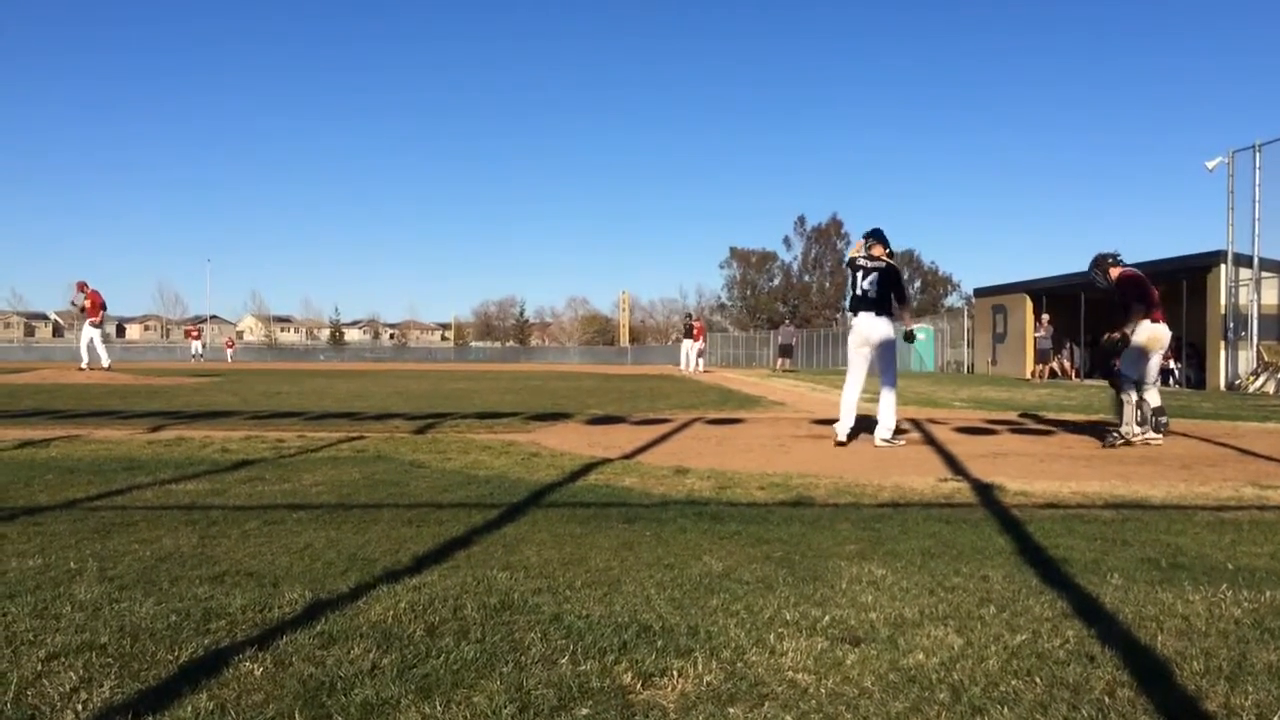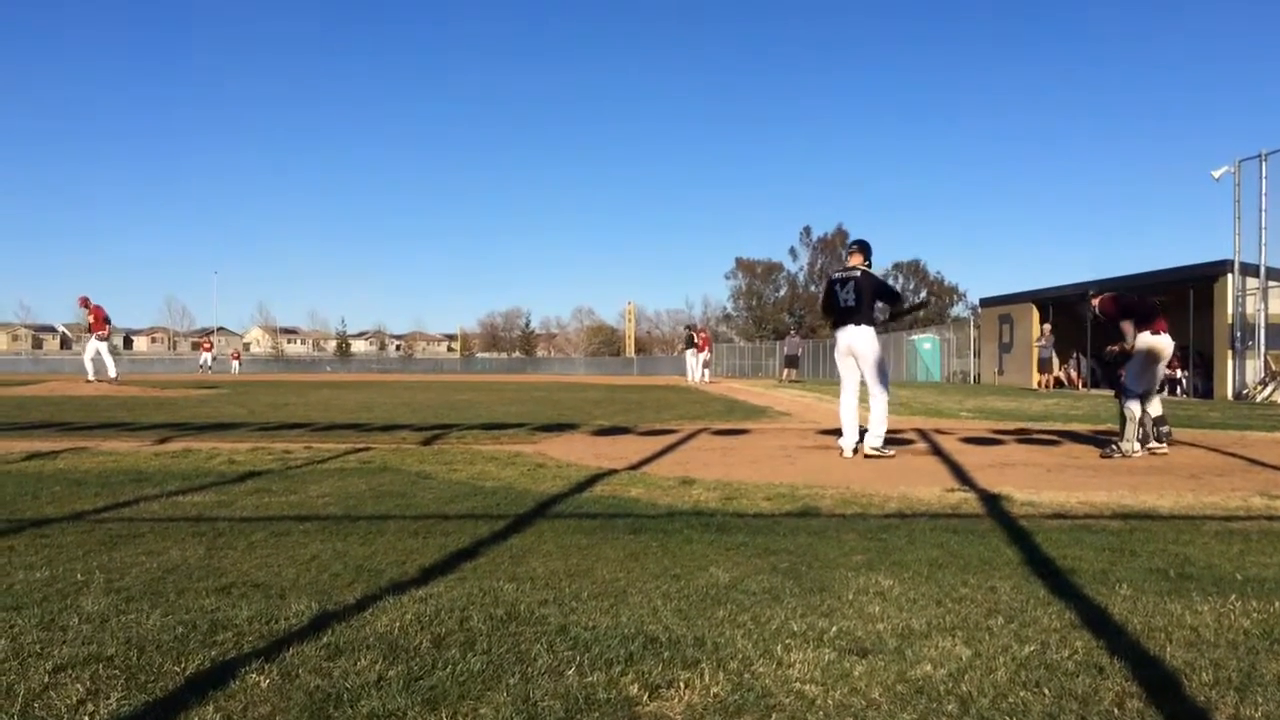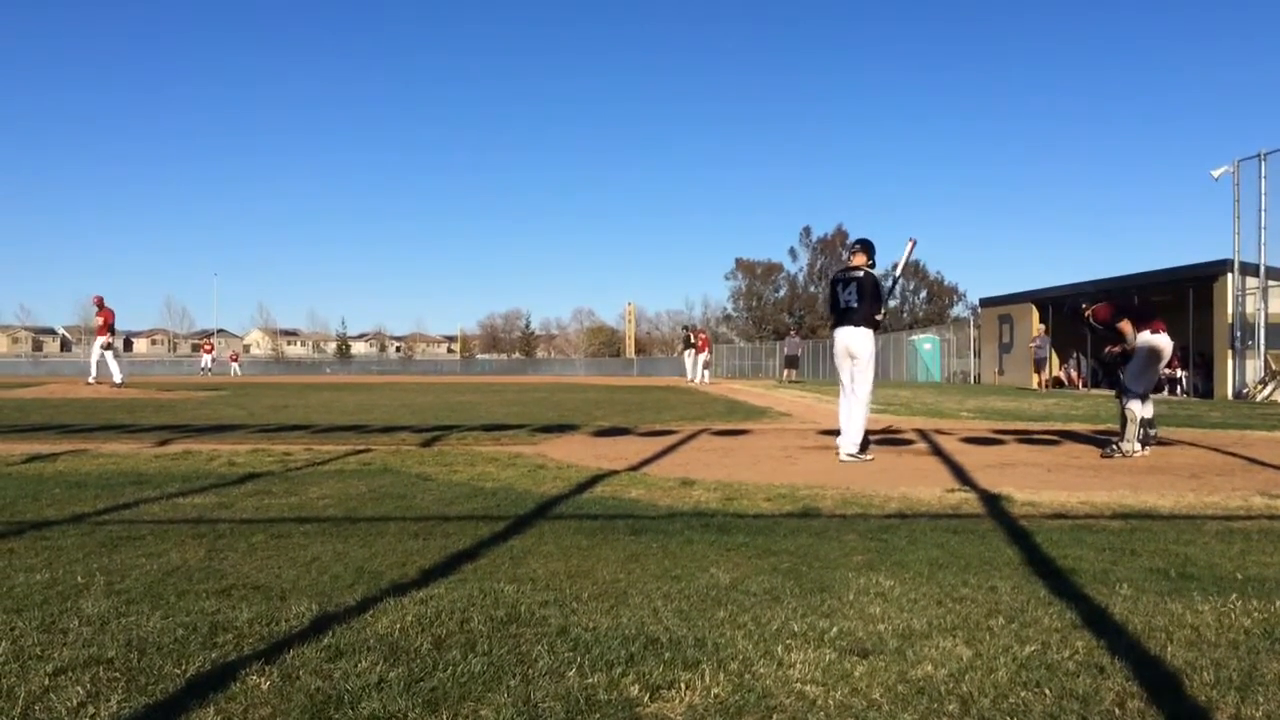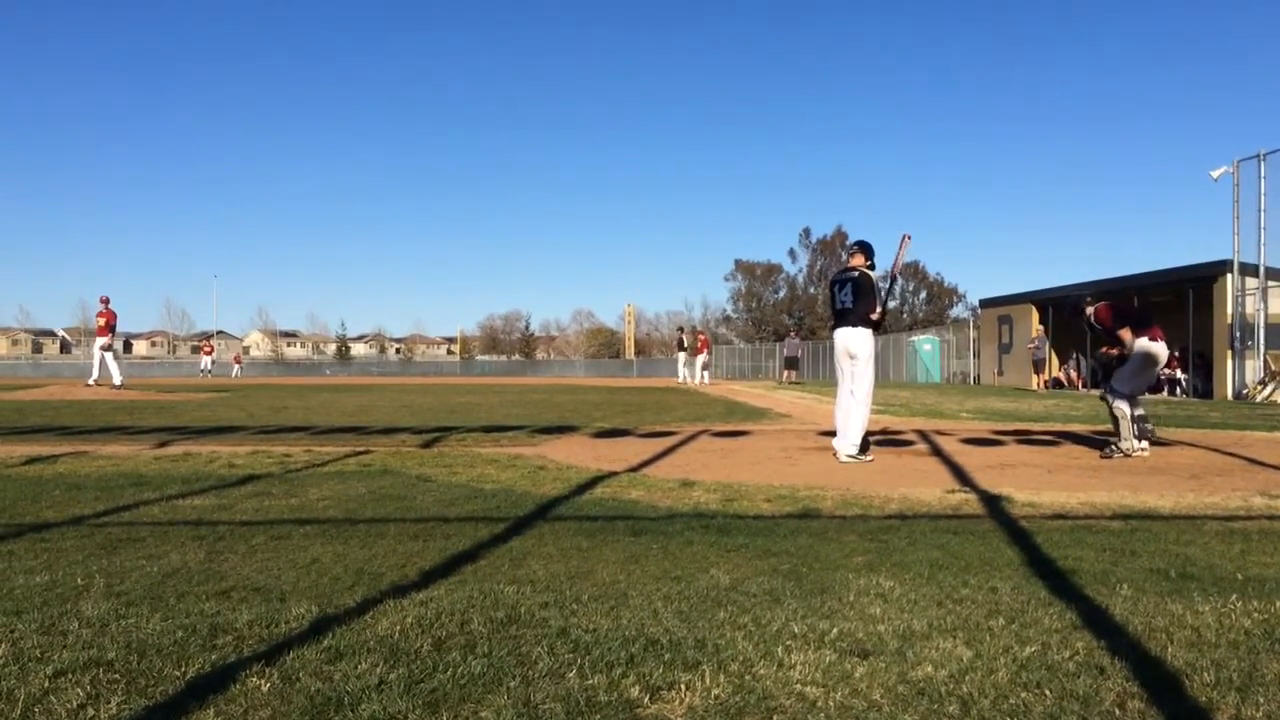
dt=0.5s
person 1, frame 1
left shoulder: (856, 261)
right shoulder: (890, 269)
right elbow: (902, 303)
left wrist: (864, 241)
right wrist: (909, 328)
left hip: (858, 324)
right hip: (881, 324)
left knee: (853, 379)
right knee: (888, 381)
left ankle: (843, 430)
right ankle: (884, 434)
person 1, frame 2
left shoulder: (833, 279)
right shoulder: (867, 277)
left elbow: (826, 313)
right elbow: (896, 298)
left hip: (841, 336)
right hip: (863, 333)
left knee: (848, 391)
right knee: (878, 390)
left ankle: (848, 444)
right ankle: (874, 442)
person 1, frame 3
left shoulder: (836, 278)
right shoulder: (869, 278)
left elbow: (832, 311)
right elbow: (878, 315)
right wrist: (874, 321)
left hip: (840, 334)
right hip: (861, 334)
left knee: (847, 391)
right knee: (860, 392)
left ankle: (846, 442)
right ankle: (851, 447)
person 1, frame 4
left shoulder: (836, 279)
right shoulder: (866, 277)
left elbow: (835, 310)
right elbow: (874, 314)
right wrist: (878, 320)
left hip: (839, 334)
right hip: (860, 334)
left knee: (844, 390)
right knee: (861, 391)
left ankle: (842, 443)
right ankle: (851, 448)
person 2, frame 1
left shoulder: (1125, 277)
right shoulder: (1131, 278)
left elbow: (1139, 308)
left wrist: (1125, 332)
right wrist: (1122, 333)
left hip: (1149, 330)
right hip: (1160, 331)
left knee: (1124, 377)
right knee: (1148, 383)
left ankle: (1129, 429)
right ankle: (1153, 431)
person 2, frame 2
left shoulder: (1105, 303)
right shoulder: (1117, 300)
left elbow: (1128, 326)
left wrist: (1125, 347)
right wrist: (1122, 347)
left hip: (1150, 340)
right hip: (1164, 341)
left knee: (1128, 391)
right knee: (1149, 392)
left ankle: (1129, 445)
right ankle: (1157, 441)
person 2, frame 3
left shoulder: (1098, 313)
right shoulder: (1106, 310)
left elbow: (1128, 329)
left wrist: (1125, 348)
right wrist: (1120, 348)
left hip: (1150, 340)
right hip: (1163, 341)
left knee: (1129, 391)
right knee: (1142, 392)
left ankle: (1128, 445)
right ankle: (1143, 442)
person 2, frame 4
left shoulder: (1100, 312)
right shoulder: (1105, 310)
left elbow: (1128, 338)
left wrist: (1121, 353)
right wrist: (1118, 351)
left hip: (1147, 346)
right hip: (1158, 348)
left knee: (1114, 392)
right knee: (1129, 394)
left ankle: (1127, 445)
right ankle: (1141, 443)
